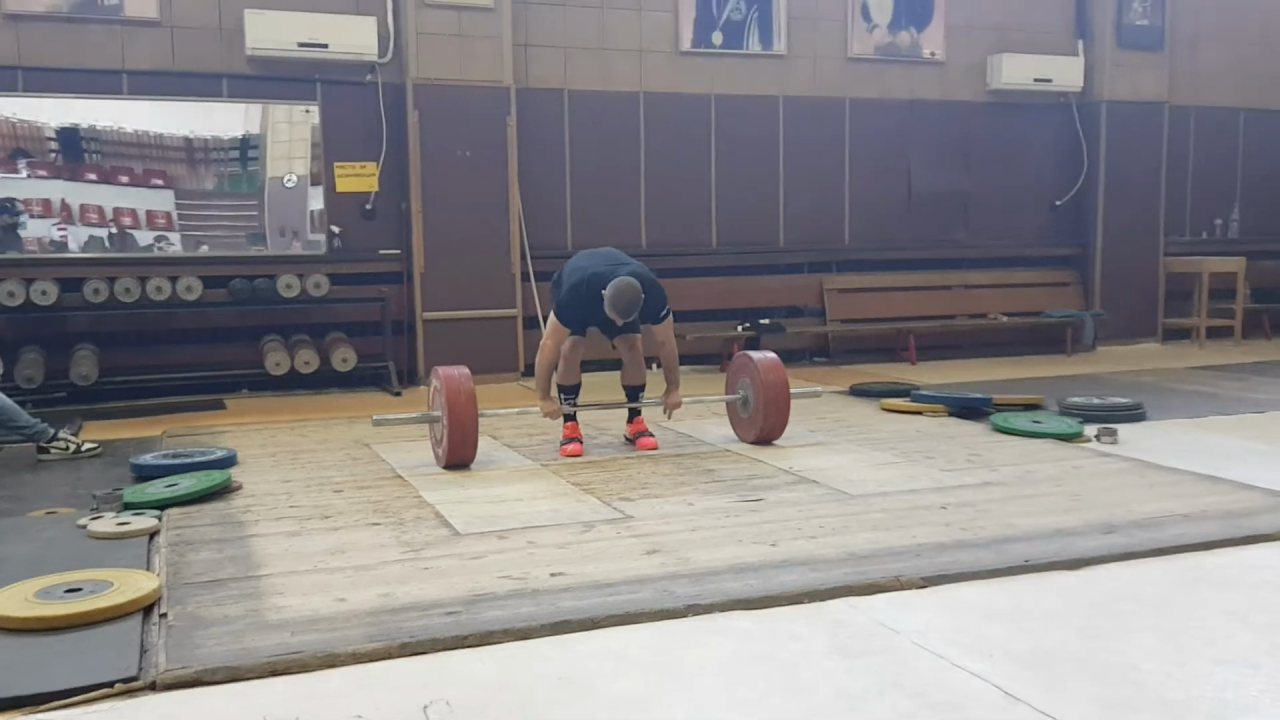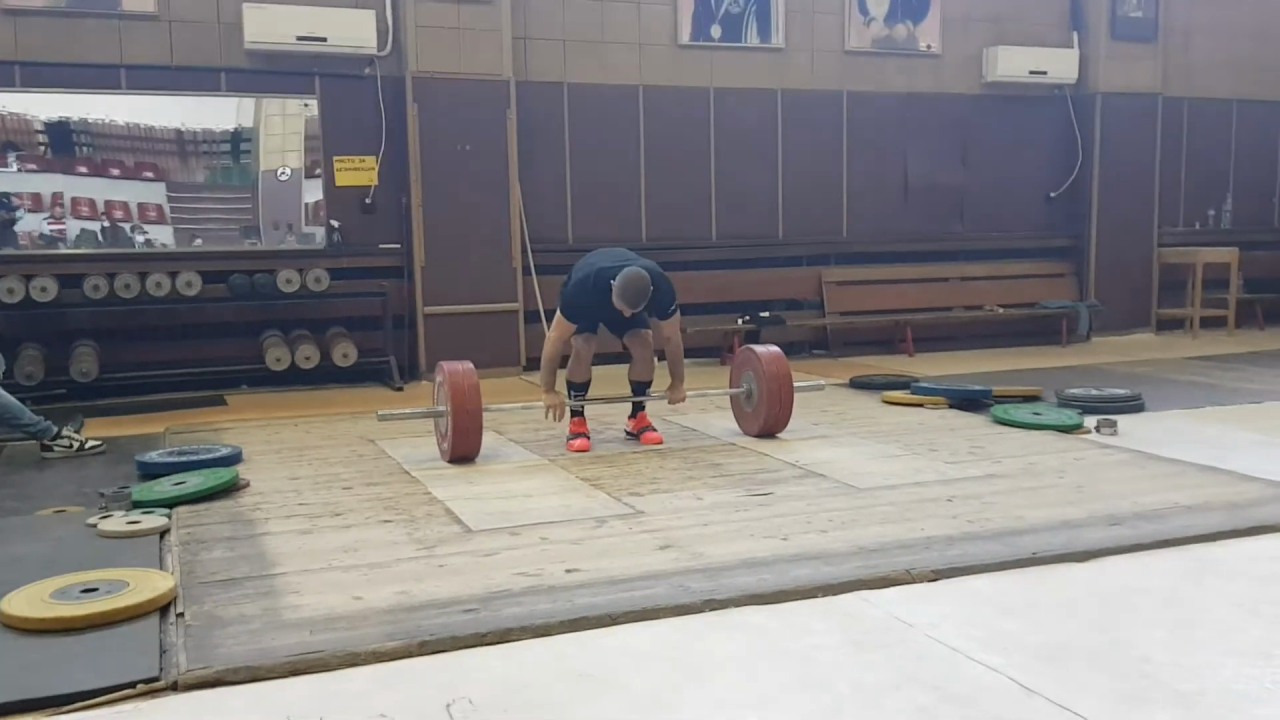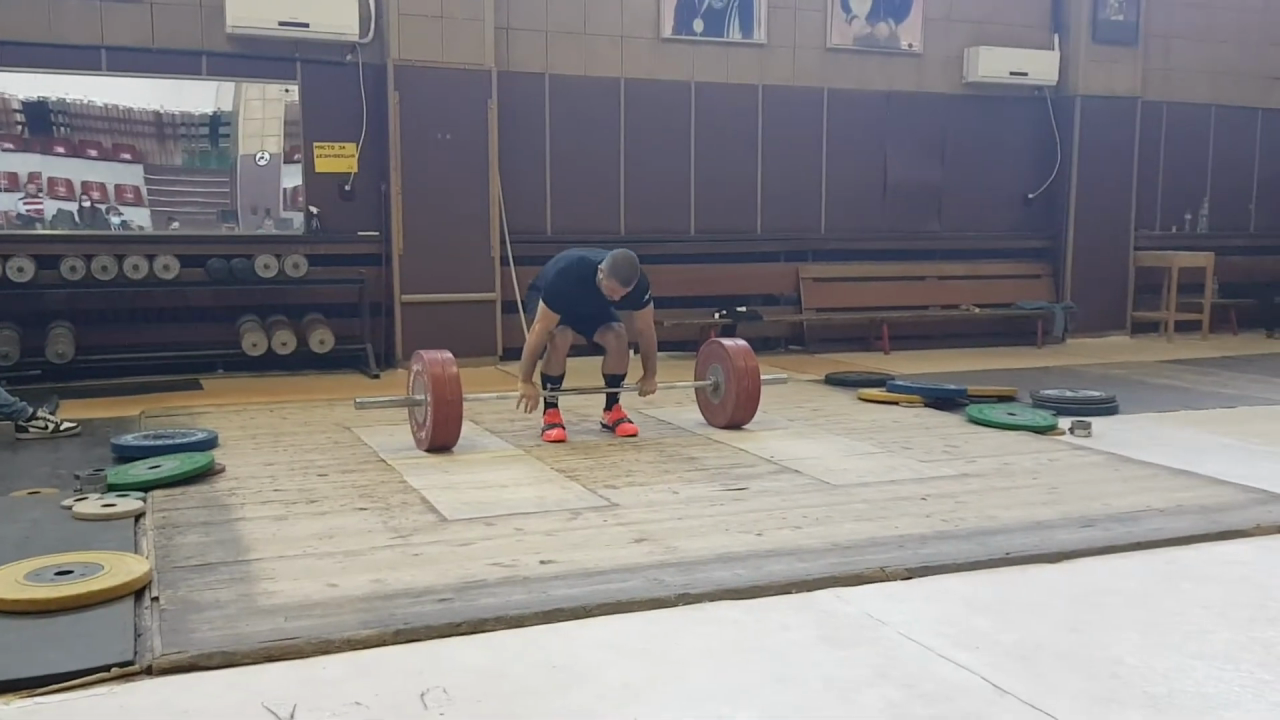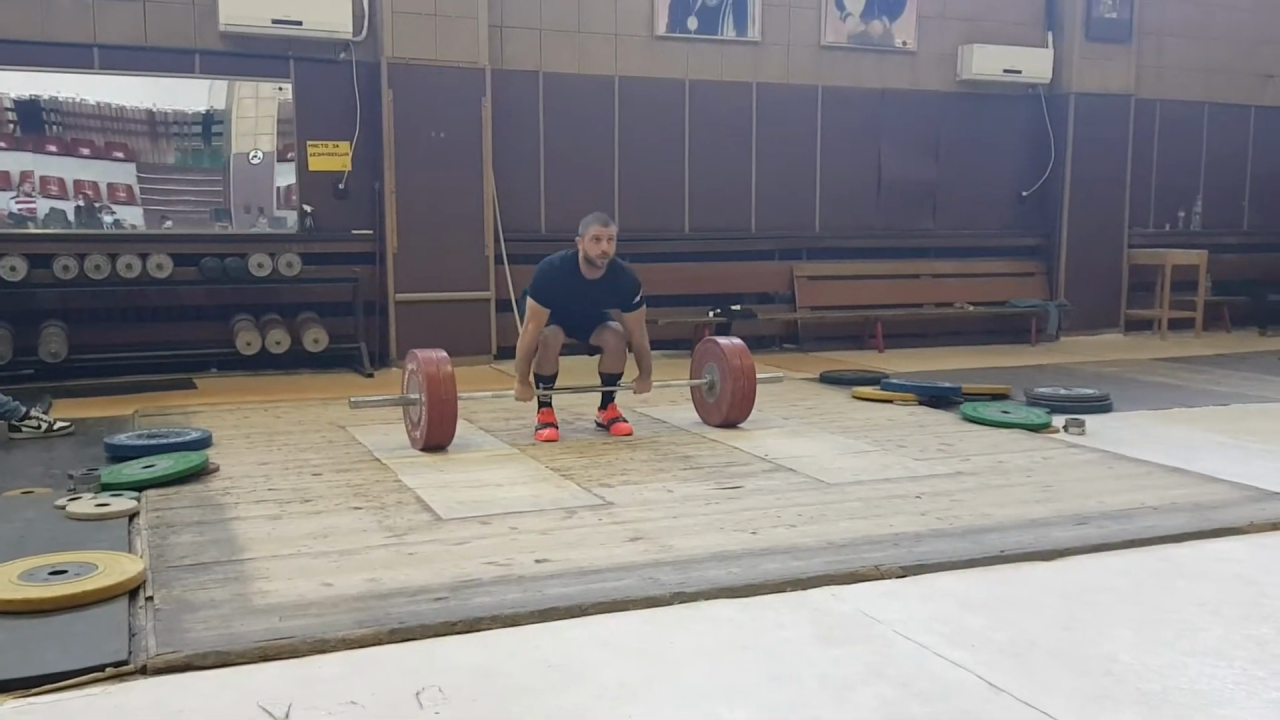
dt=1s
person 1, frame 1
left shoulder: (652, 293)
right shoulder: (575, 293)
left elbow: (665, 341)
right elbow: (549, 344)
left wrist: (673, 389)
right wrist: (544, 397)
right hip: (570, 286)
left knee: (633, 349)
right knee: (570, 350)
left ankle: (635, 423)
right ankle: (570, 427)
person 1, frame 2
left shoulder: (661, 287)
right shoulder: (583, 287)
left elbow: (671, 337)
right elbow: (555, 338)
left wrist: (677, 384)
right wrist: (548, 390)
left hip: (623, 297)
right hip: (585, 299)
left knee: (644, 346)
right knee: (582, 348)
left ankle: (638, 418)
right ankle: (577, 422)
person 1, frame 3
left shoulder: (638, 283)
right shoulder: (566, 276)
left elbow: (645, 330)
right elbow: (539, 330)
left wrist: (649, 376)
right wrist: (525, 381)
left hip: (592, 306)
right hip: (544, 298)
left knee: (618, 337)
right knee: (560, 338)
left ankle: (613, 411)
right ankle: (551, 414)
person 1, frame 4
left shoulder: (625, 278)
right shoulder: (553, 270)
left elbow: (636, 332)
right elbow: (530, 330)
left wrist: (645, 376)
right wrist: (522, 382)
left hip: (588, 312)
right hip: (543, 310)
left knee: (616, 337)
right knee: (550, 337)
left ankle: (607, 409)
right ankle: (545, 413)
